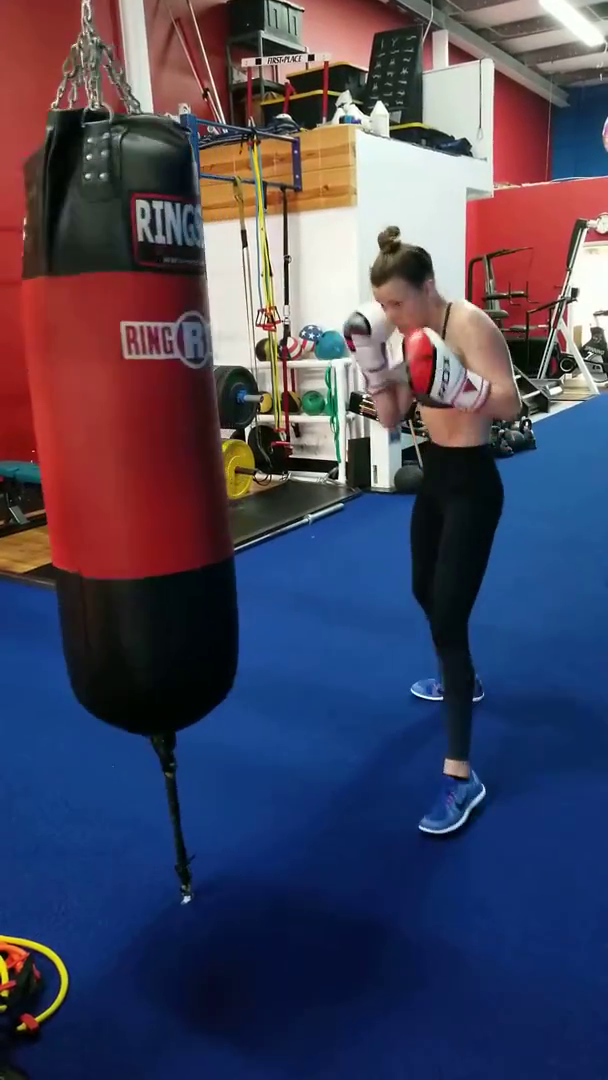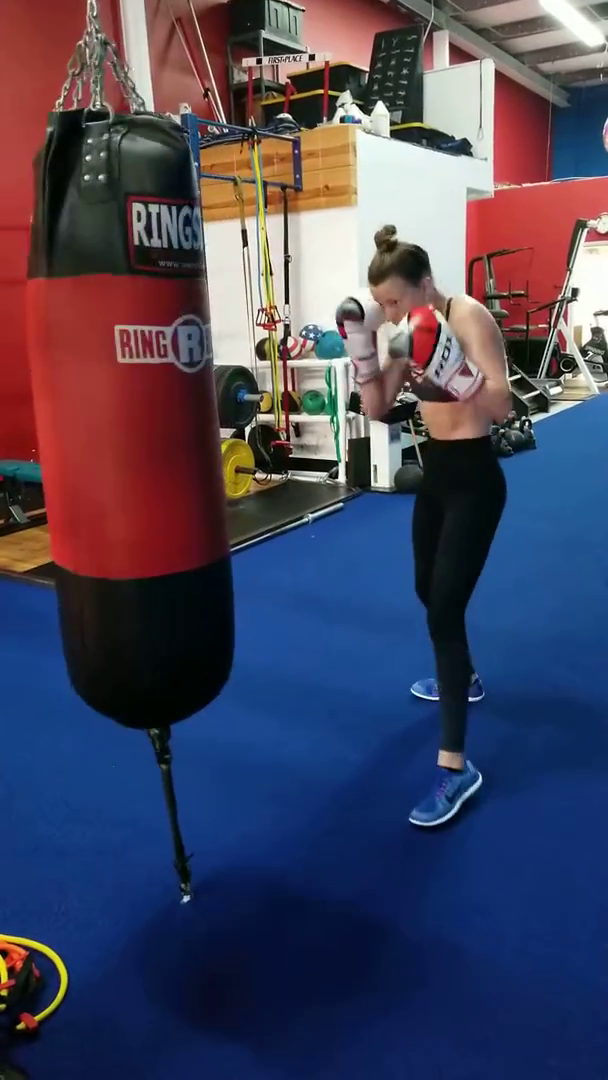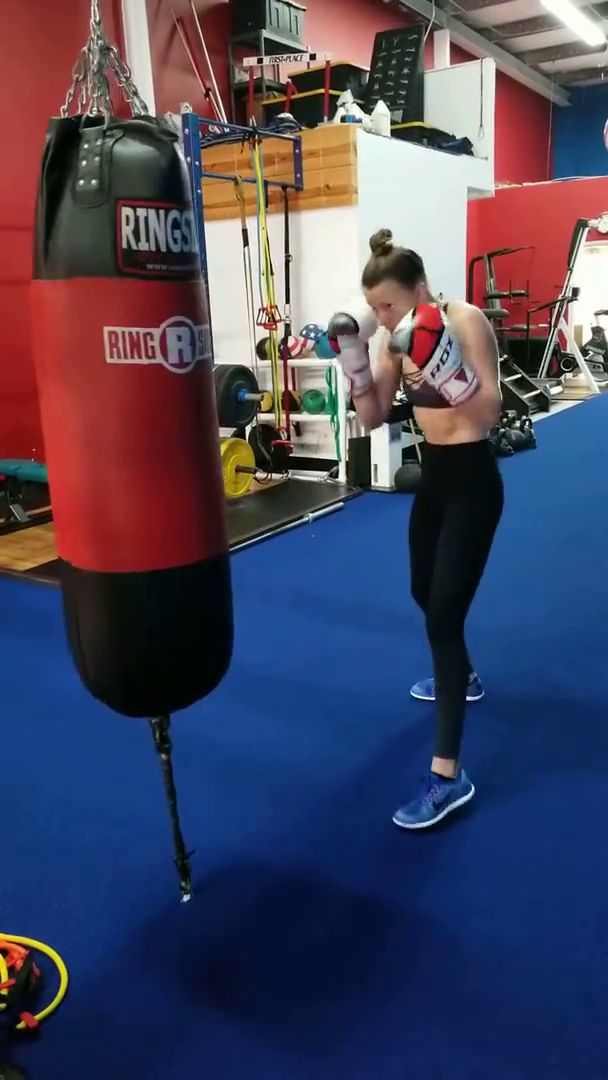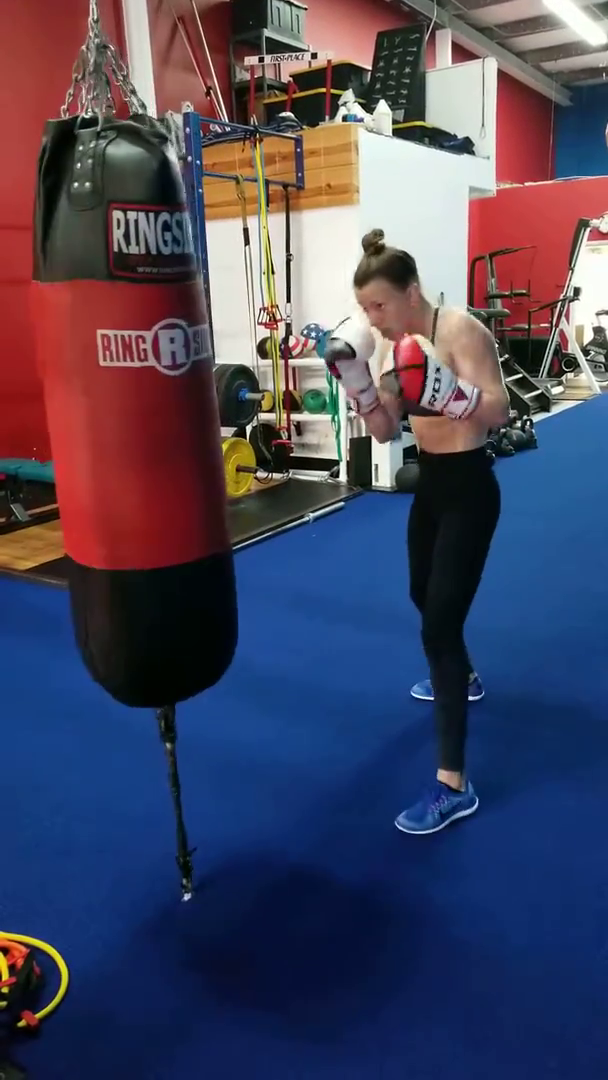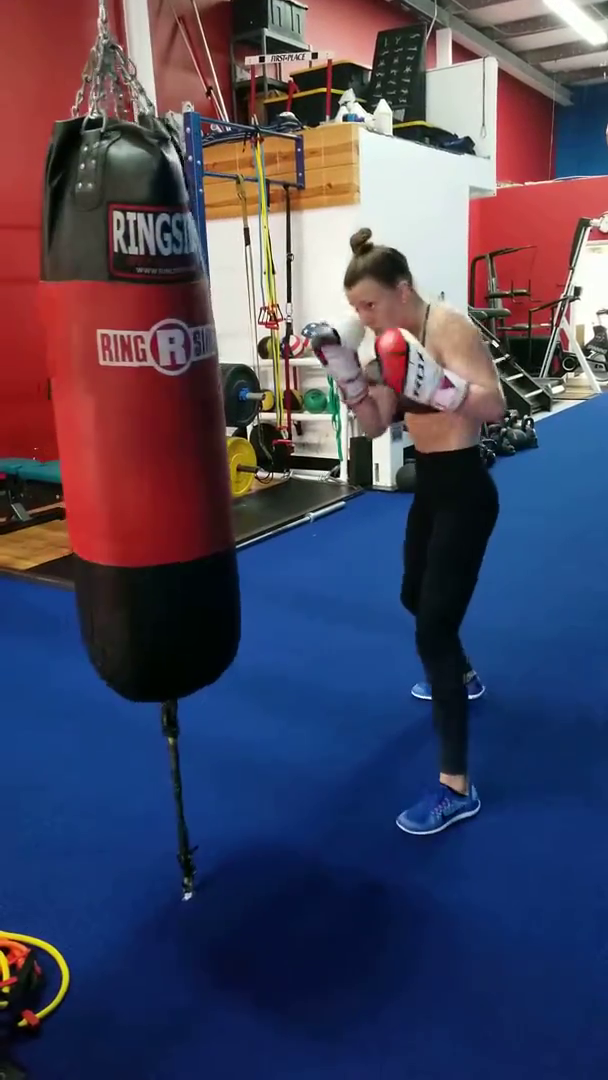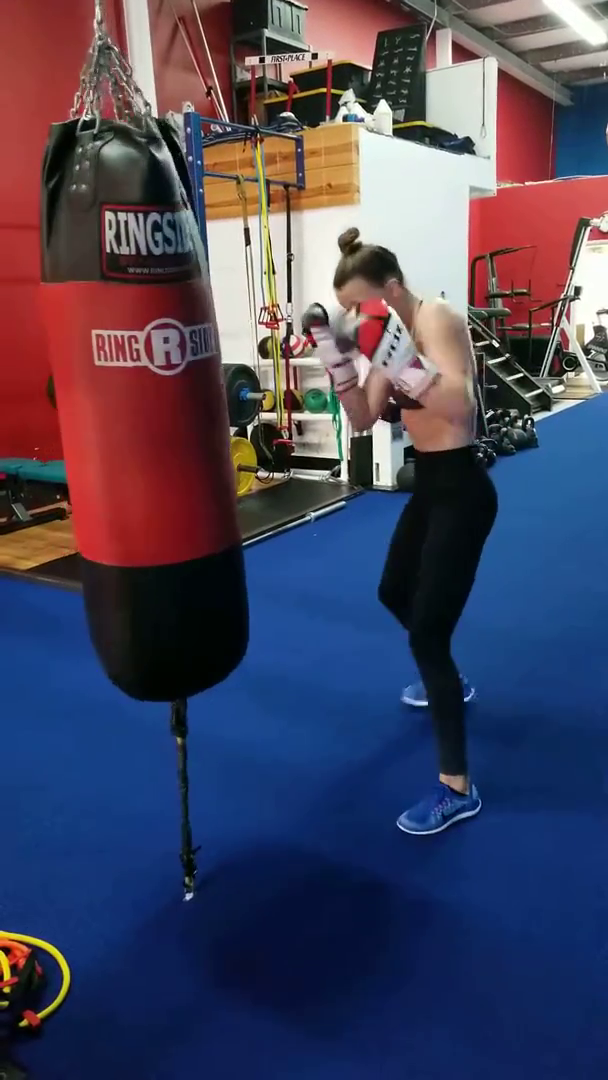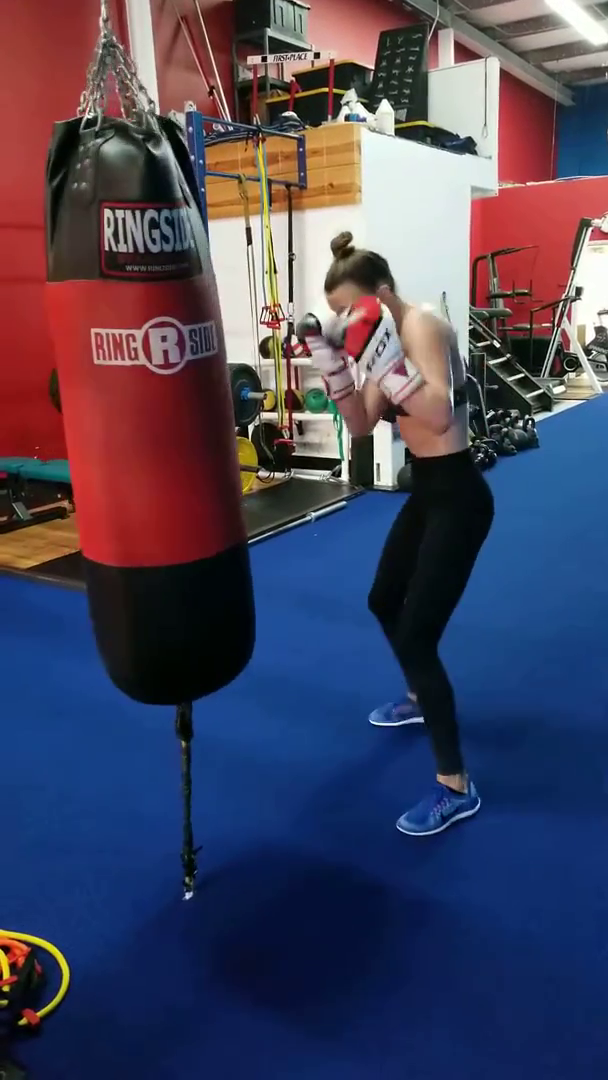
dt=0.1s
person 1, frame 1
left shoulder: (469, 322)
right shoulder: (414, 337)
left elbow: (509, 407)
right elbow: (390, 416)
left wrist: (448, 374)
right wrist: (370, 355)
left hip: (471, 482)
right hip: (434, 474)
left knee: (446, 616)
right knee: (425, 590)
left ankle: (460, 775)
right ankle: (463, 679)
person 1, frame 2
left shoulder: (468, 316)
right shoulder: (409, 333)
left elbow: (500, 405)
right elbow: (375, 409)
left wrist: (446, 359)
right wrist: (361, 344)
left hip: (472, 476)
right hip: (436, 470)
left knee: (444, 610)
right knee: (428, 588)
left ankle: (454, 767)
right ankle: (462, 677)
person 1, frame 3
left shoulder: (466, 321)
right shoulder: (396, 341)
left elbow: (490, 408)
right elbow: (371, 416)
left wrist: (444, 358)
right wrist: (355, 356)
left hip: (471, 480)
right hip: (433, 476)
left knee: (442, 617)
right knee: (425, 591)
left ankle: (448, 774)
right ankle: (462, 678)
person 1, frame 4
left shoulder: (459, 327)
right shoulder: (400, 344)
left elbow: (497, 413)
right elbow: (383, 429)
left wrist: (441, 384)
right wrist: (354, 376)
left hip: (467, 488)
right hip: (430, 482)
left knee: (438, 628)
right knee: (424, 594)
left ankle: (453, 785)
right ankle: (462, 679)
person 1, frame 5
left shoulder: (449, 324)
right shoulder: (396, 339)
left elbow: (492, 406)
right elbow: (374, 424)
left wrist: (426, 372)
right wrist: (344, 366)
left hip: (463, 489)
right hip: (431, 484)
left knee: (433, 633)
right knee: (417, 597)
left ankle: (456, 787)
right ankle: (464, 679)
person 1, frame 6
left shoulder: (436, 318)
right shoulder: (390, 334)
left elbow: (458, 406)
right elbow: (362, 419)
left wrist: (396, 357)
right wrist: (336, 354)
left hip: (461, 490)
right hip: (429, 485)
left knee: (427, 635)
right knee: (395, 593)
left ankle: (456, 787)
right ankle: (449, 684)
person 1, frame 7
left shoulder: (421, 326)
right shoulder: (380, 338)
left elbow: (440, 416)
right elbow: (361, 425)
left wrist: (384, 364)
right wrist: (332, 361)
left hip: (458, 497)
right hip: (425, 492)
left knee: (414, 637)
right knee: (382, 604)
left ankle: (454, 787)
right ankle: (422, 700)
